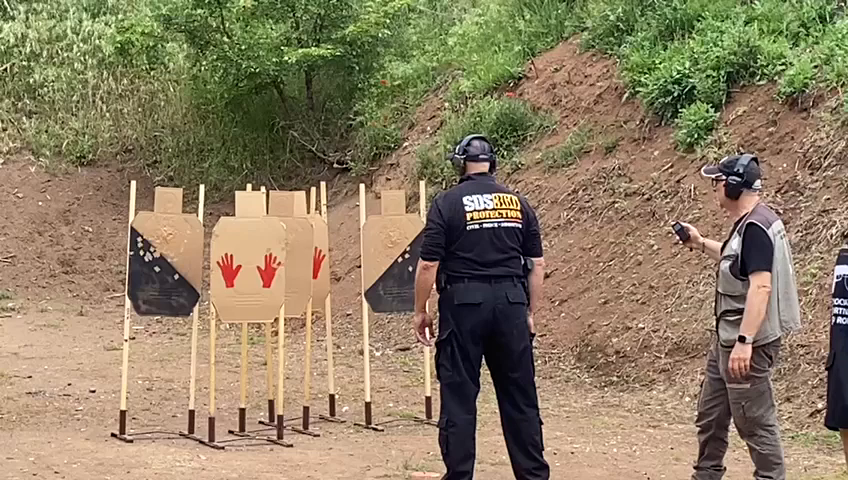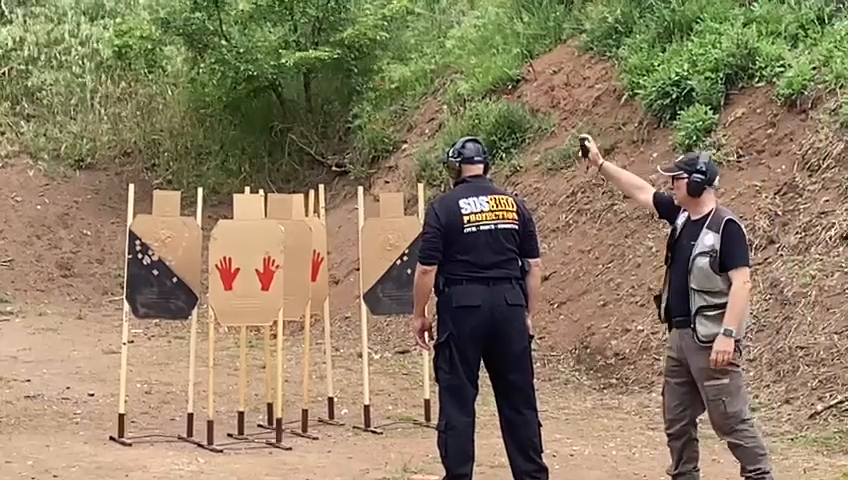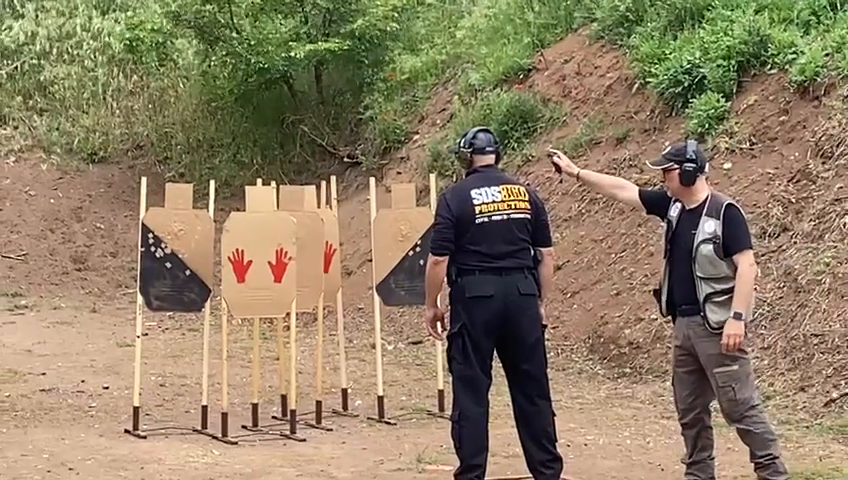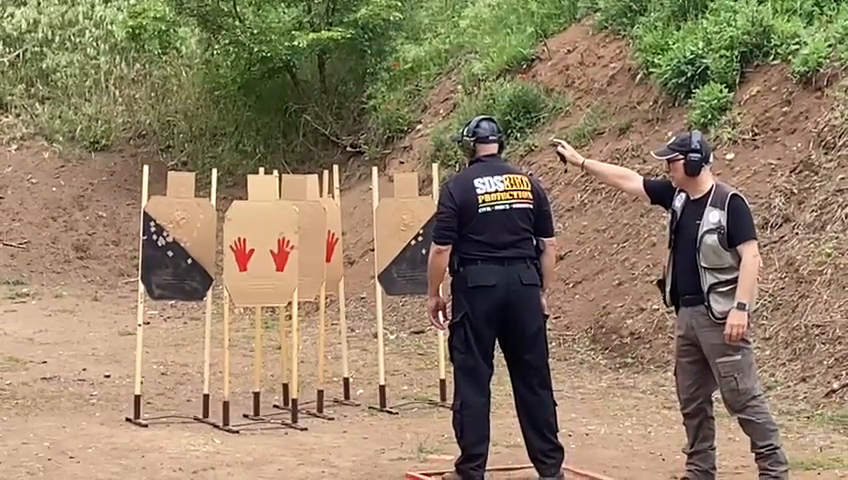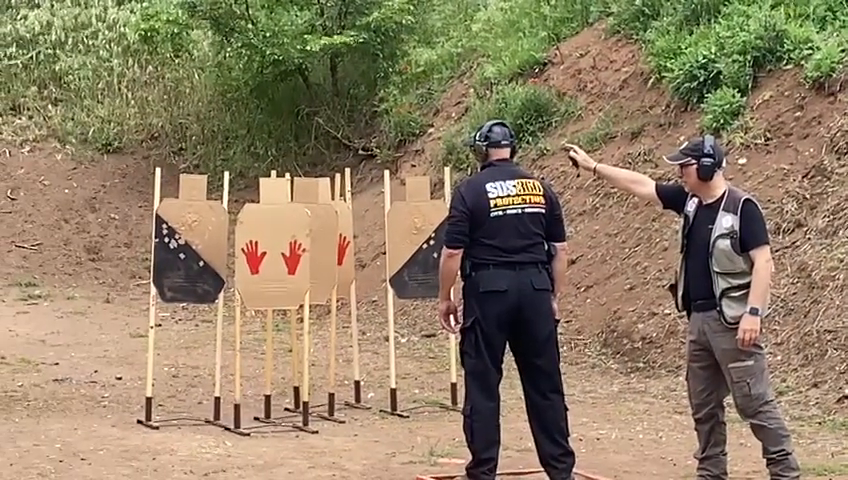
dt=1s
person 1, frame 1
left shoulder: (447, 202)
right shoulder: (518, 202)
left elbow: (428, 264)
right elbow: (537, 264)
left wrist: (420, 310)
right wrist: (530, 311)
left hip: (463, 302)
right hip: (510, 302)
left knee: (458, 395)
right knee: (520, 395)
person 1, frame 2
left shoulder: (443, 206)
right shoulder: (514, 204)
left elbow: (426, 269)
right elbow: (533, 266)
left wrist: (419, 315)
right wrist: (528, 313)
left hip: (462, 306)
right hip: (508, 305)
left knee: (457, 398)
right knee: (518, 397)
person 1, frame 3
left shoulder: (455, 196)
right shoulder: (526, 193)
left elbow: (438, 259)
right elbow: (546, 254)
left wrist: (431, 305)
right wrist: (541, 301)
left hip: (474, 296)
right hip: (521, 294)
left knee: (471, 389)
right knee: (532, 388)
person 1, frame 4
left shoulder: (458, 185)
right shoulder: (528, 183)
left elbow: (441, 248)
right elbow: (548, 243)
left wrist: (434, 294)
right wrist: (542, 289)
left hip: (476, 285)
right hip: (523, 283)
left knee: (472, 378)
right knee: (534, 378)
person 1, frame 5
left shoulder: (470, 189)
right shoulder: (540, 188)
left elbow: (452, 252)
right elbow: (559, 248)
left wrist: (445, 298)
right wrist: (554, 296)
left hip: (488, 289)
right hip: (534, 288)
left knee: (482, 383)
right knee: (545, 383)
person 2, frame 1
left shoulder: (756, 228)
right shoulder: (748, 221)
left elbow: (761, 287)
left wrist: (744, 341)
right wrist: (703, 243)
left hip: (747, 341)
right hip: (728, 336)
left knee: (754, 420)
right knee: (710, 414)
person 2, frame 2
left shoulder: (726, 226)
right shoulder: (682, 215)
left elbow: (741, 283)
right elbow: (640, 191)
left wrist: (727, 335)
right wrist: (599, 161)
left hip: (711, 339)
right hip: (679, 336)
left knee: (732, 420)
right knee: (677, 420)
person 2, frame 3
left shoulder: (724, 211)
right shoulder: (673, 205)
left elbow: (747, 266)
right elbow: (622, 189)
left wrist: (737, 317)
right wrist: (575, 172)
left hip: (716, 325)
right hip: (683, 324)
left knee: (740, 406)
right knee: (689, 409)
person 2, frame 4
left shoulder: (729, 202)
right shoulder: (677, 195)
left elbow: (751, 256)
right elbow: (627, 179)
left wrist: (741, 307)
right wrist: (581, 161)
left hip: (719, 315)
right hip: (687, 314)
left knee: (743, 396)
right knee: (691, 399)
person 2, frame 5
left shoulder: (742, 206)
right shoulder: (689, 200)
left elbow: (763, 261)
right elbow: (639, 184)
left wrist: (753, 312)
right wrist: (592, 165)
left hip: (732, 321)
right hip: (698, 319)
left knee: (754, 402)
right knee: (703, 404)
